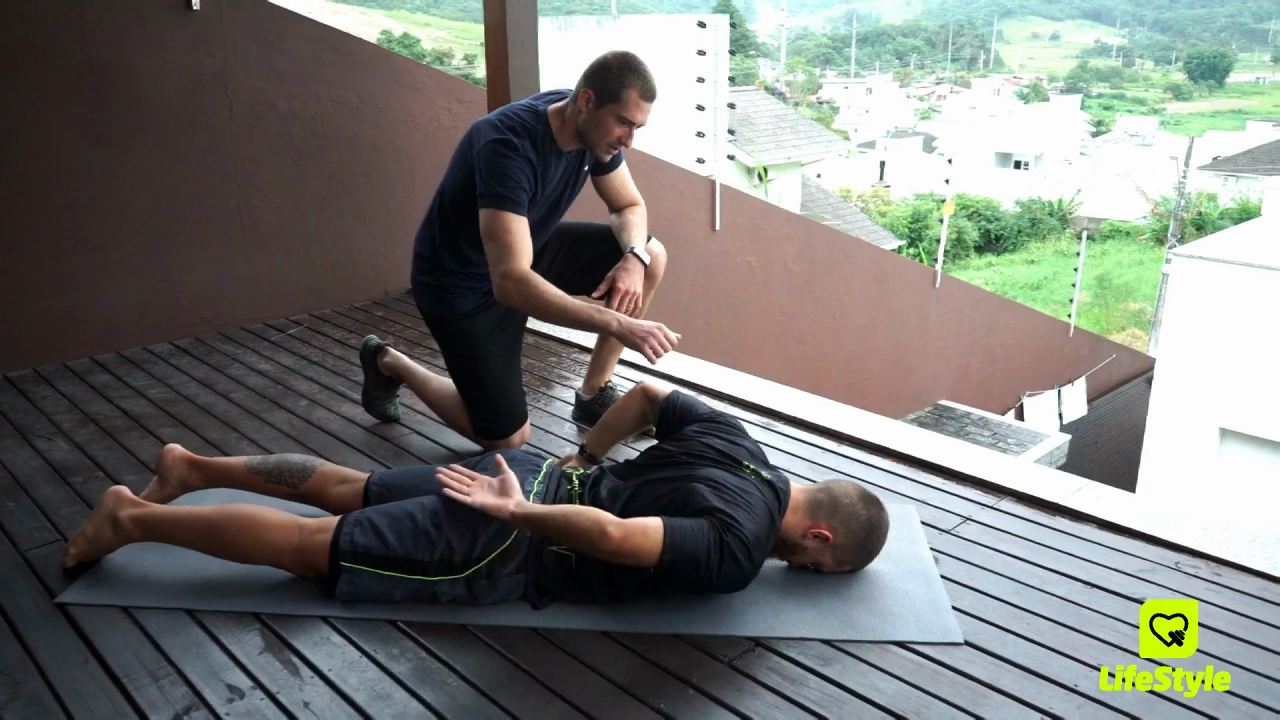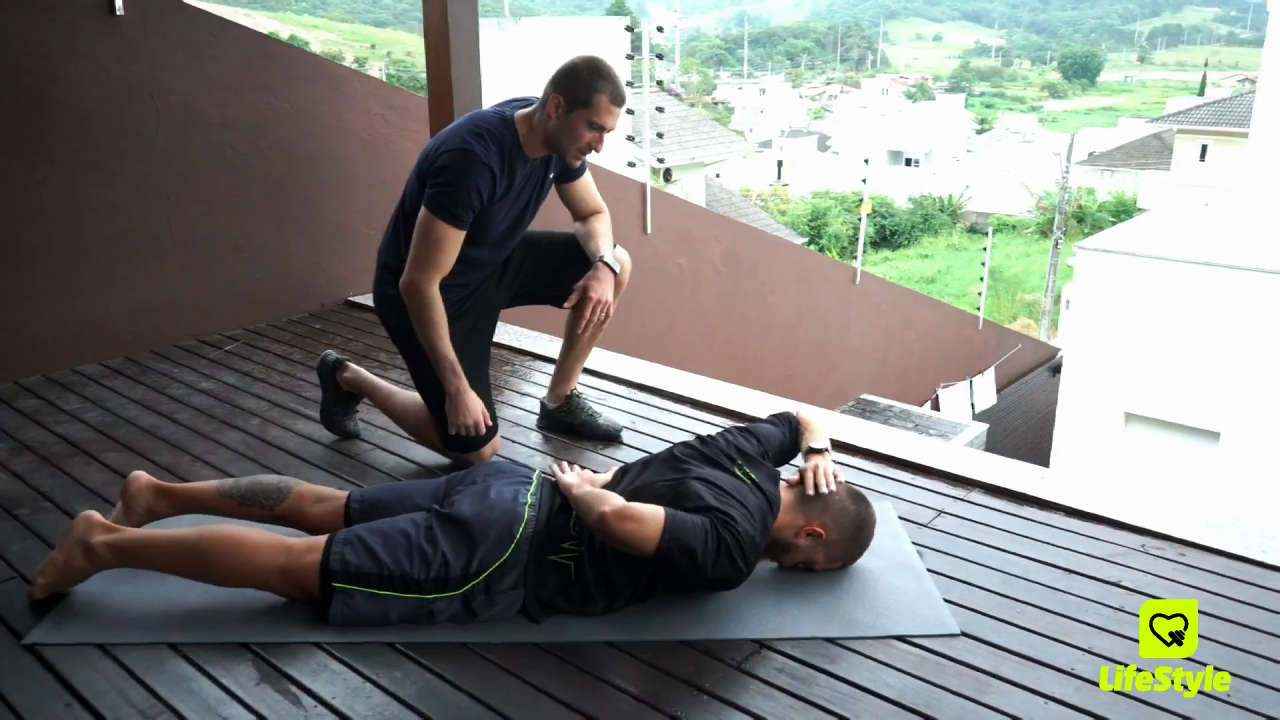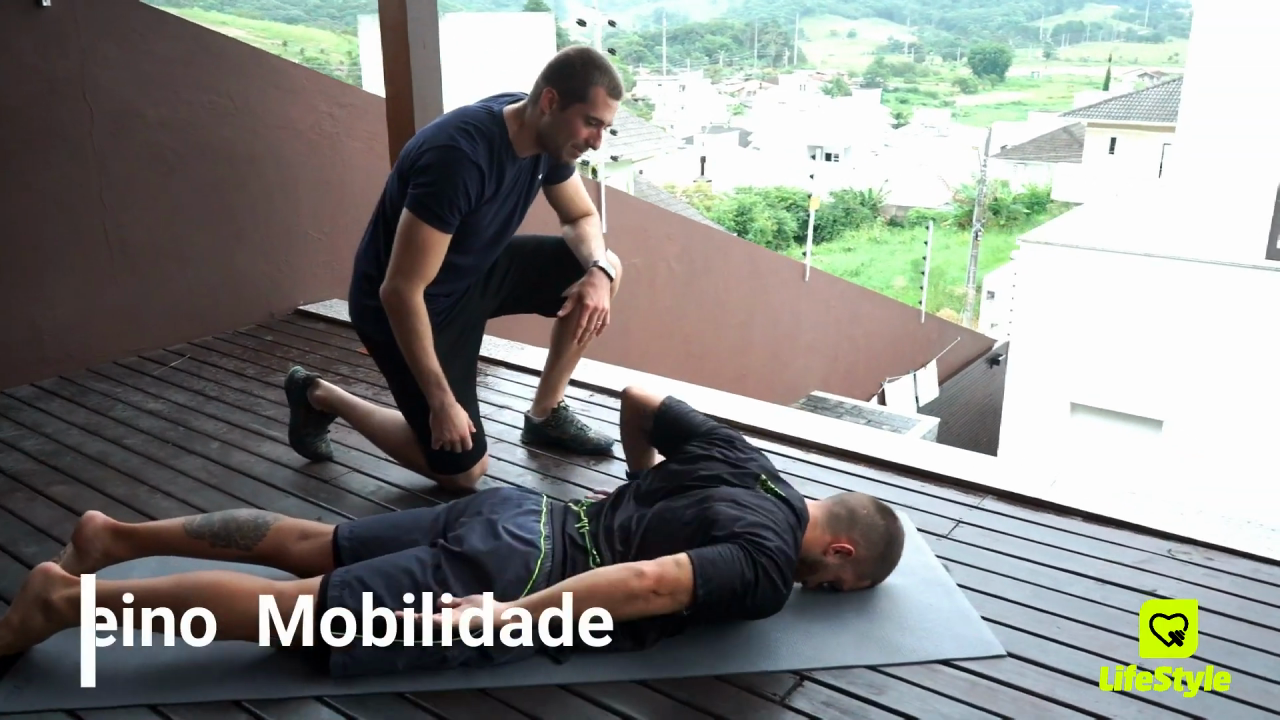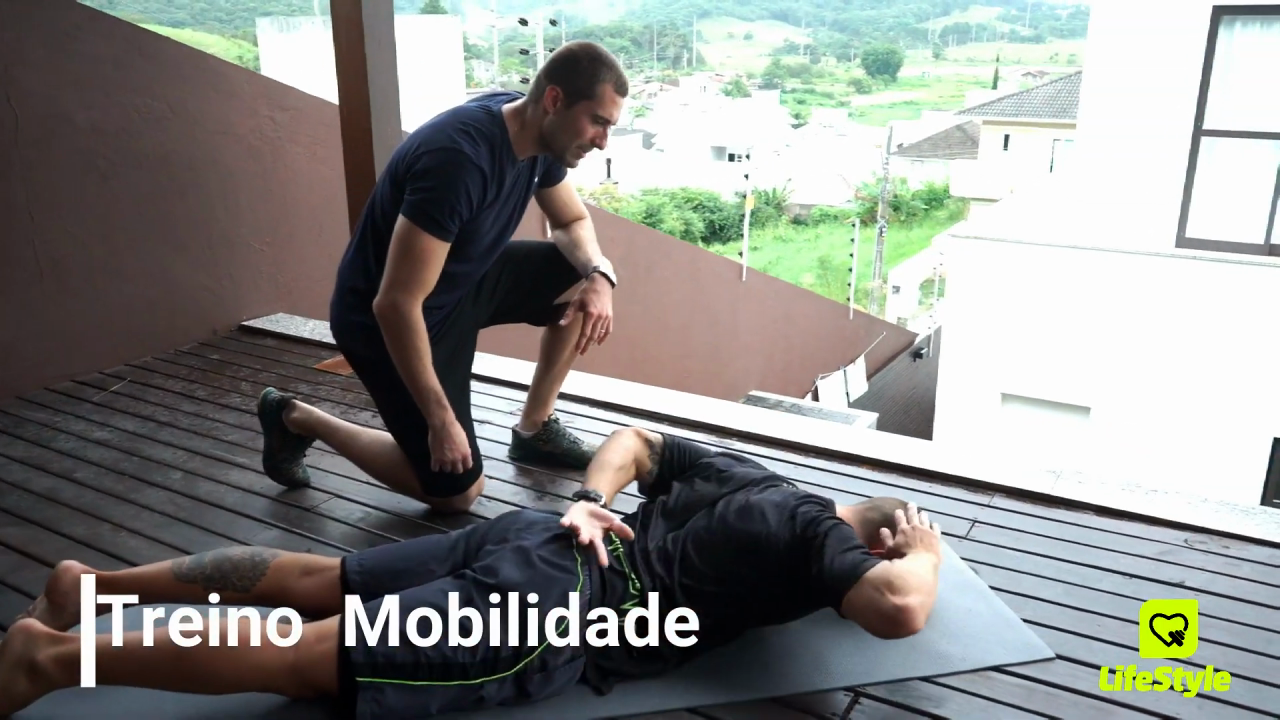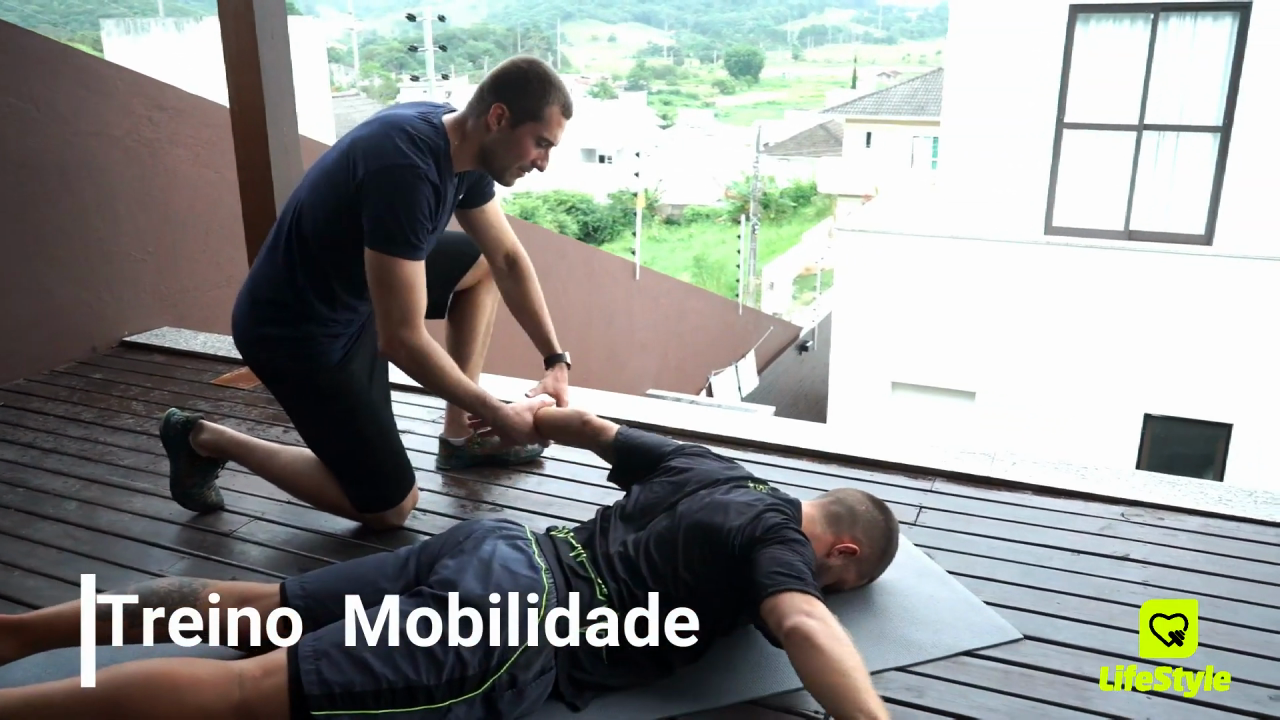
dt=1s
person 1, frame 1
left shoulder: (735, 441)
right shoulder: (739, 548)
left elbow: (646, 392)
right elbow: (615, 538)
right wrist: (520, 515)
left hip: (529, 477)
right hip: (497, 548)
left knee: (345, 489)
right knee: (315, 547)
left ankle: (193, 467)
right ankle: (136, 517)
person 1, frame 2
left shoulder: (747, 454)
right shoulder: (734, 547)
left elbow: (795, 414)
right elbow: (616, 520)
left wrist: (821, 453)
right wrist: (580, 490)
left hip: (508, 491)
right hip: (499, 558)
left knee: (323, 508)
right knee: (298, 568)
left ankle: (158, 493)
right ankle: (110, 542)
person 1, frame 3
left shoulder: (741, 459)
right shoulder: (770, 566)
left elbow: (636, 394)
right elbow: (647, 582)
right wrist: (513, 613)
left hip: (514, 518)
right hip: (521, 572)
left knee: (306, 547)
right knee: (292, 610)
left ankle: (117, 533)
person 1, frame 4
left shoulder: (753, 474)
right shoulder: (822, 534)
left elbow: (635, 439)
right elbow: (899, 610)
left wrist: (588, 500)
right wrist: (929, 557)
left hip: (524, 546)
right hip: (544, 621)
left knee: (311, 587)
left ankle: (96, 583)
person 1, frame 5
left shoulder: (710, 469)
right shoulder: (780, 542)
left elbow: (587, 421)
right elbow: (807, 628)
left wrist: (513, 418)
left hip: (489, 551)
right hip: (507, 635)
left knee: (248, 613)
person 2, frame 1
left shoulder: (596, 128)
right shoulder: (509, 147)
left elbow: (630, 206)
right elbow: (511, 283)
left wrist: (634, 257)
right wrist: (619, 324)
right hip: (462, 283)
left knee: (651, 257)
right knee: (508, 438)
left ankle: (594, 393)
right ankle: (390, 365)
person 2, frame 2
left shoulder: (560, 136)
right shoulder: (472, 157)
left elbow: (594, 214)
right elbow: (418, 283)
left wrist: (602, 266)
right wrist: (457, 388)
left hip: (492, 262)
right hip: (431, 293)
left knee: (616, 265)
right knee: (476, 450)
left ankle: (559, 402)
right ankle: (349, 379)
person 2, frame 3
left shoulder: (548, 134)
right shoulder: (459, 156)
left elbow: (582, 218)
right elbow: (400, 291)
left wrist: (598, 271)
right wrist: (442, 403)
right hip: (404, 305)
left knee: (605, 269)
right knee: (463, 471)
left ankle: (545, 415)
right ankle: (320, 397)
person 2, frame 4
left shoulder: (537, 132)
right shoulder: (458, 159)
left elbow: (573, 222)
right elbow: (395, 303)
left wrist: (599, 275)
right wrist: (441, 420)
right hip: (385, 319)
left knee: (588, 276)
right knee: (458, 491)
left ankle: (534, 430)
right ankle: (296, 419)
person 2, frame 5
left shoulder: (459, 141)
right shoulder: (407, 171)
left elbow: (508, 258)
right elbow: (402, 340)
left wrist: (555, 360)
right wrist: (498, 416)
right hip: (297, 331)
left knee: (484, 264)
right knee: (390, 507)
left ankle: (459, 437)
right ankle: (206, 441)
